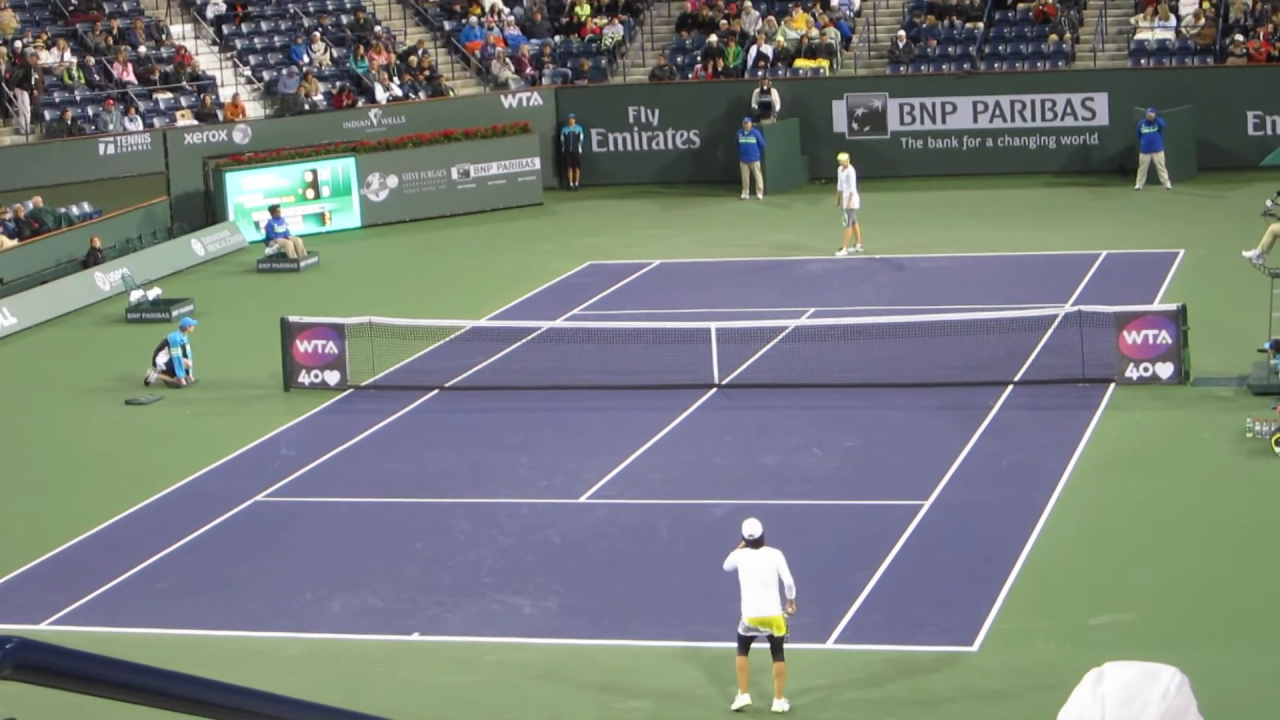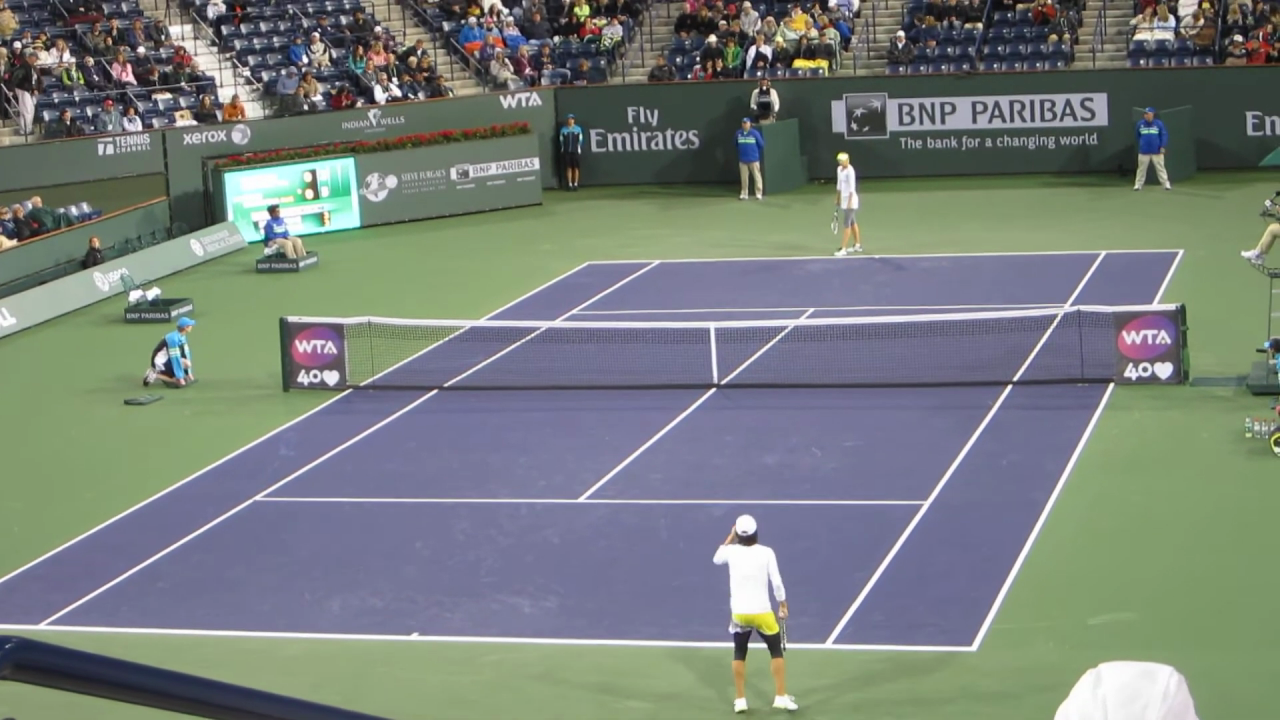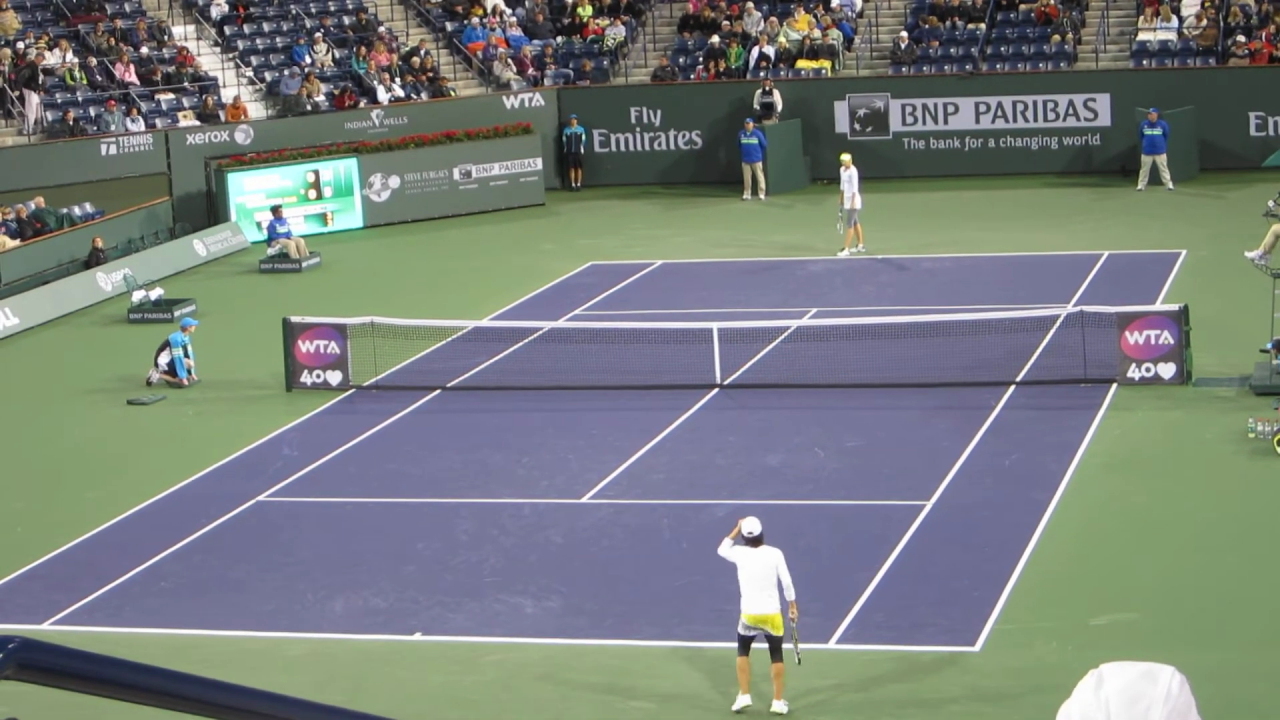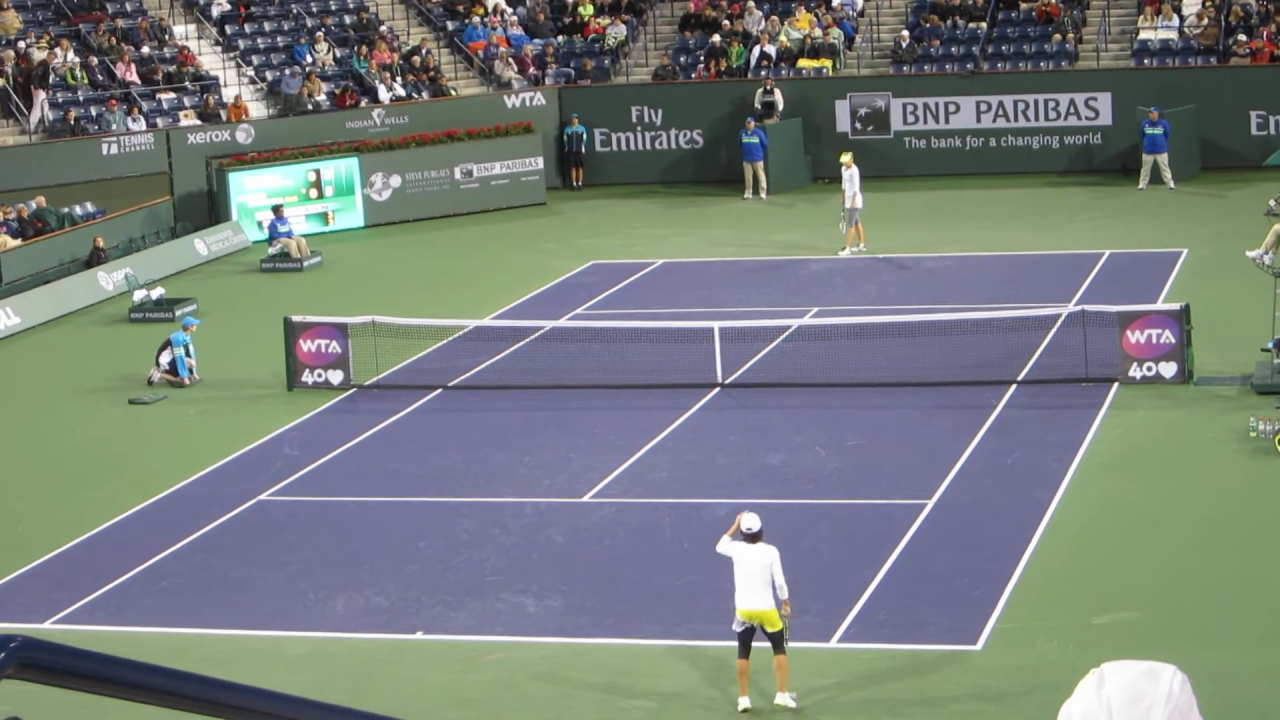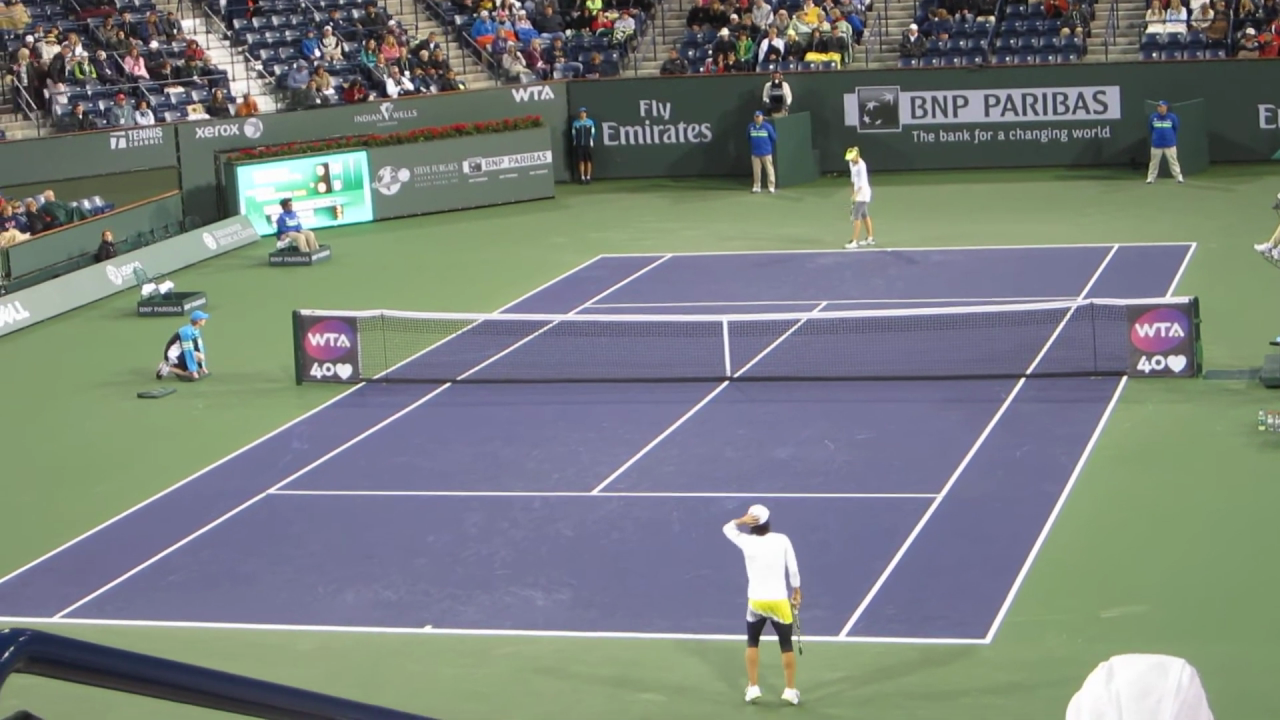
dt=0.4s
person 1, frame 1
left shoulder: (739, 555)
right shoulder: (775, 554)
left elbow: (726, 567)
right elbow: (788, 582)
left wrist: (741, 546)
right wrist: (791, 601)
left hip: (750, 616)
right hip: (773, 615)
left knee: (742, 651)
right knee: (778, 656)
left ankle: (742, 694)
right ankle: (779, 700)
person 1, frame 2
left shoulder: (731, 551)
right shoulder: (766, 553)
left elbow: (716, 559)
right elbow: (776, 582)
left wrist: (731, 536)
right wrist: (783, 605)
left hip: (739, 613)
right hip: (762, 612)
left knee: (739, 655)
right knee: (776, 651)
left ankle: (740, 699)
right ankle: (781, 697)
person 1, frame 3
left shoulder: (739, 553)
right shoulder: (775, 553)
left elbow: (721, 549)
right elbow: (787, 582)
left wrist: (736, 530)
right wrist: (792, 606)
left hip: (749, 614)
right hip: (772, 613)
left knee: (743, 652)
right knee: (776, 656)
left ankle: (743, 695)
right ankle: (778, 702)
person 1, frame 4
left shoulder: (736, 549)
right shoulder: (771, 551)
left elbow: (719, 547)
right elbow: (779, 582)
left wrist: (735, 526)
right wrist: (786, 603)
left hip: (744, 610)
right hip: (767, 610)
left knee: (743, 653)
right knee: (779, 649)
left ankle: (743, 698)
right ankle: (782, 693)
person 1, frame 5
left shoulder: (746, 541)
right shoulder: (782, 540)
left elbow: (727, 528)
right elbow: (793, 570)
left wrist: (742, 520)
right wrist: (796, 592)
left hip: (756, 601)
right hip: (779, 601)
left knee: (752, 643)
right knee: (786, 645)
left ankle: (753, 687)
right ankle: (790, 690)
